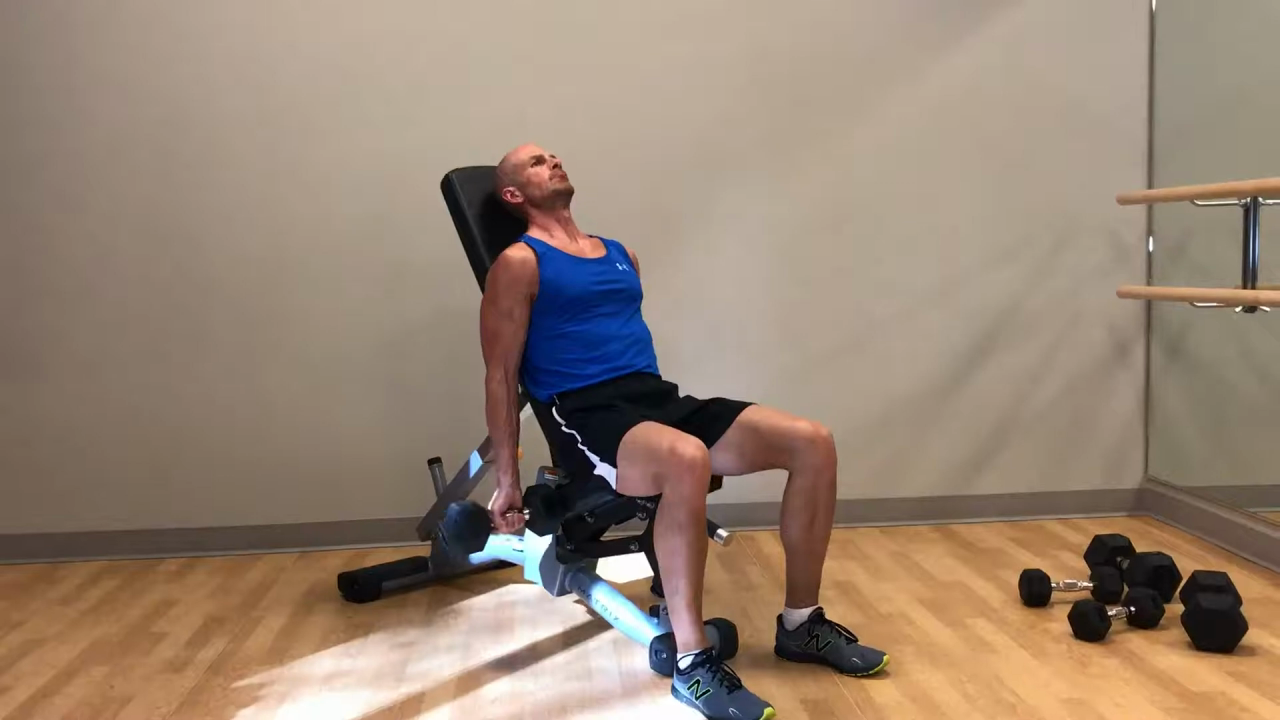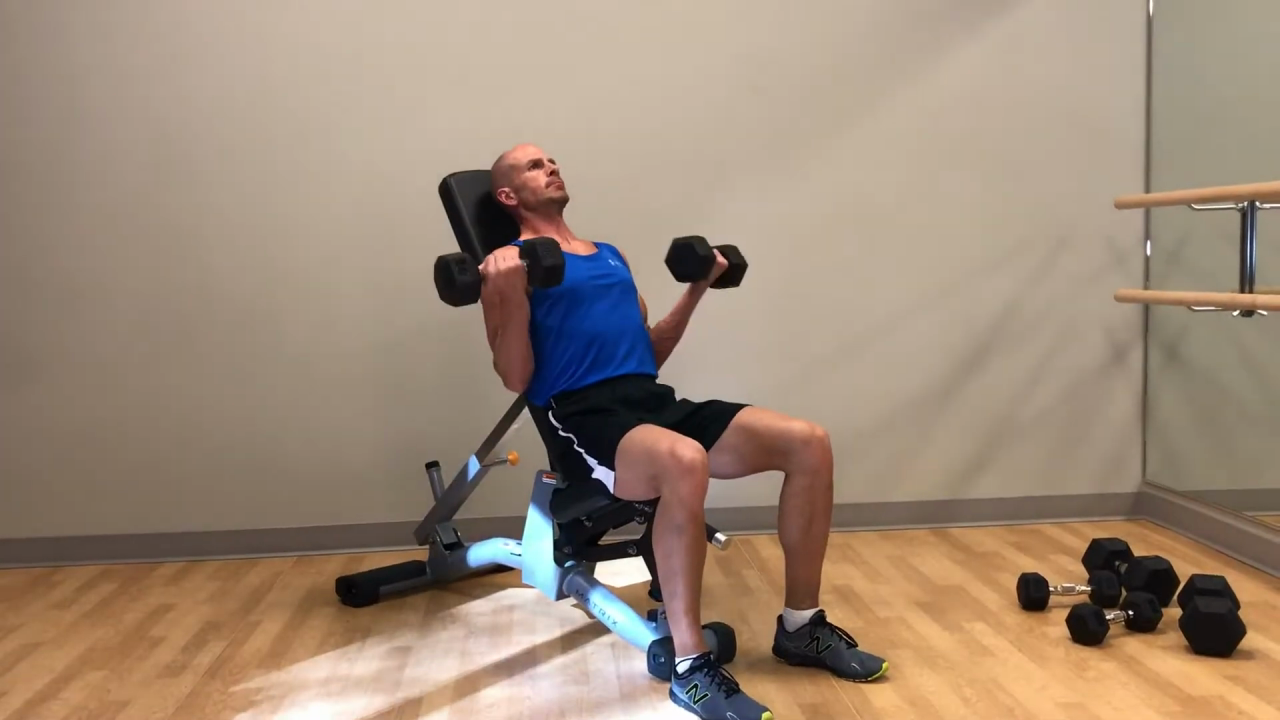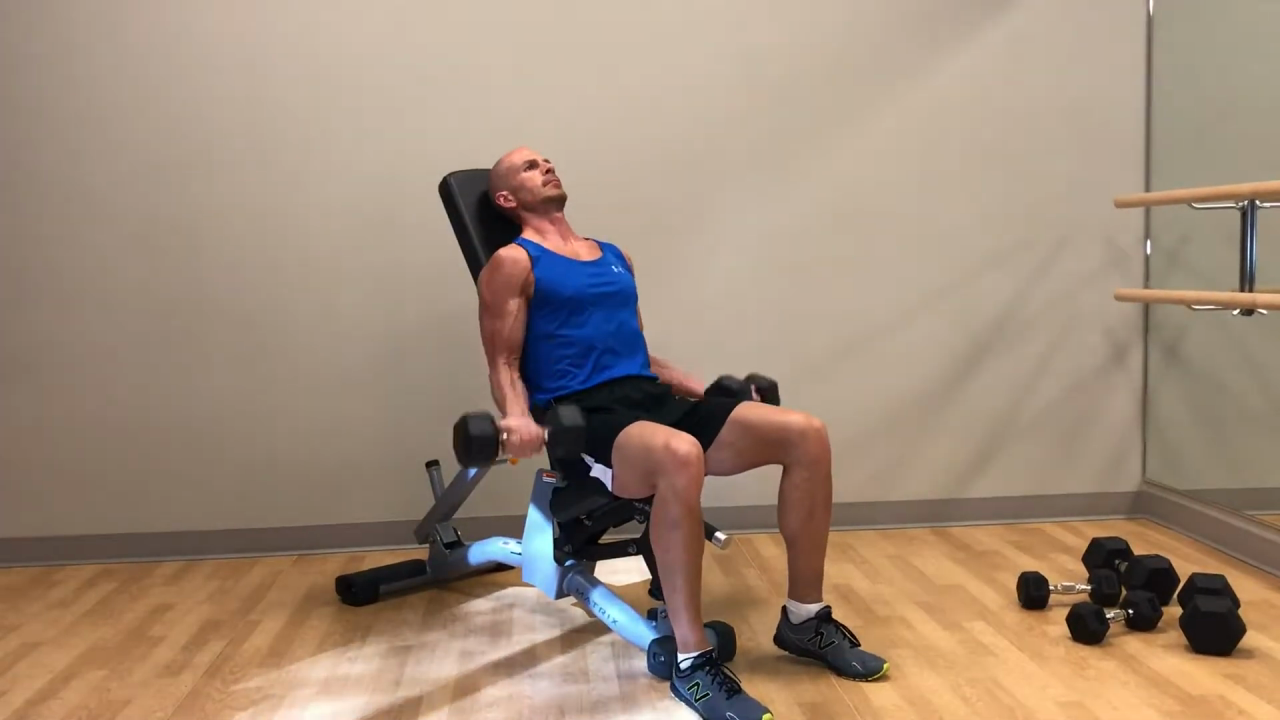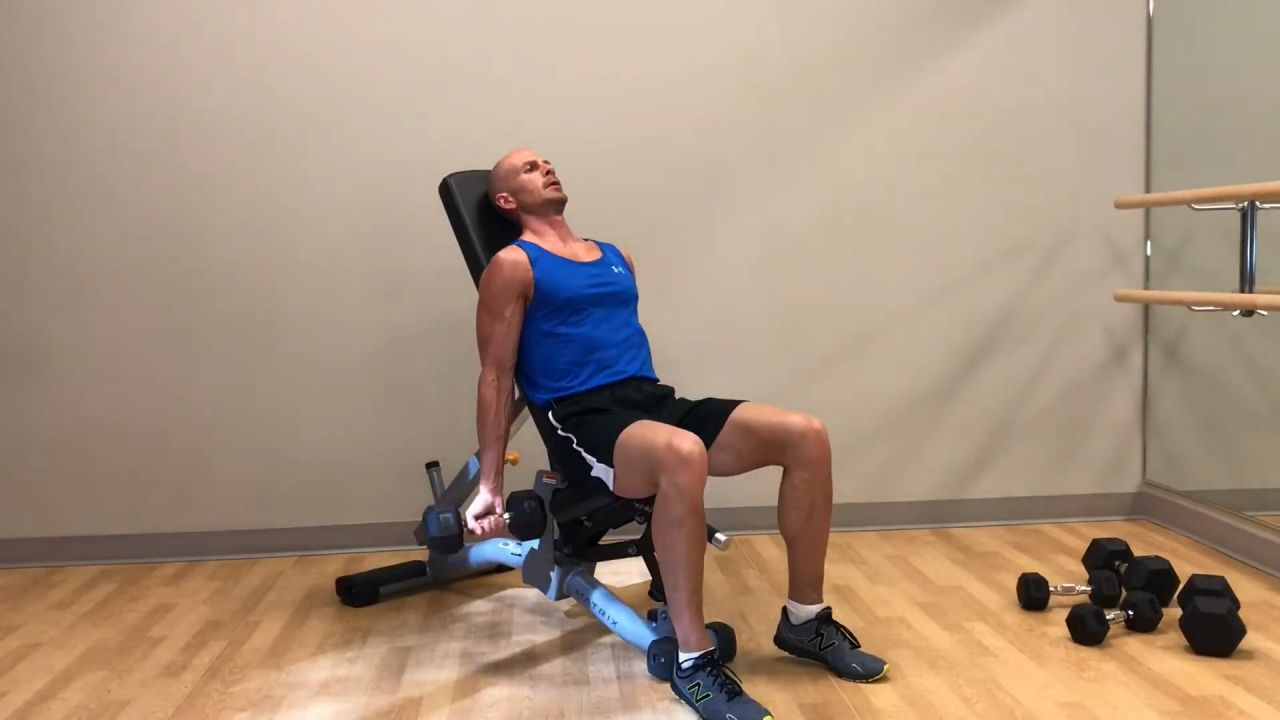
dt=1s
person 1, frame 1
left shoulder: (620, 255)
right shoulder: (519, 264)
right elbow: (501, 376)
right wrist: (508, 481)
left hip: (657, 397)
right hip: (588, 416)
left knee: (812, 443)
right knee: (685, 460)
left ankle: (801, 623)
right ankle: (693, 661)
person 1, frame 2
left shoulder: (611, 255)
right shoulder: (510, 261)
right elbow: (517, 379)
left wrist: (694, 290)
right wrist: (510, 295)
left hip: (654, 401)
right hip: (585, 418)
left knee: (808, 443)
right knee: (684, 462)
left ankle: (801, 626)
right ankle: (690, 667)
person 1, frame 3
left shoulder: (615, 256)
right shoulder: (512, 263)
right elbow: (505, 364)
left wrist: (703, 389)
right wrist: (518, 420)
left hip: (650, 398)
right hip: (585, 417)
left knee: (806, 434)
right knee: (678, 455)
left ankle: (805, 618)
right ankle: (692, 661)
person 1, frame 4
left shoulder: (616, 258)
right shoulder: (514, 266)
right elbow: (496, 378)
right wrist: (489, 487)
left hip: (653, 401)
right hip: (586, 420)
left knee: (806, 436)
right knee: (682, 455)
left ankle: (806, 620)
right ankle: (693, 661)
